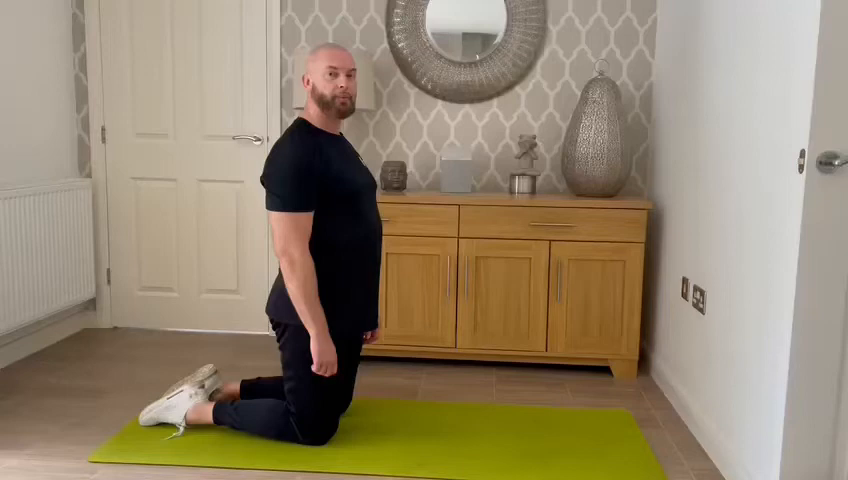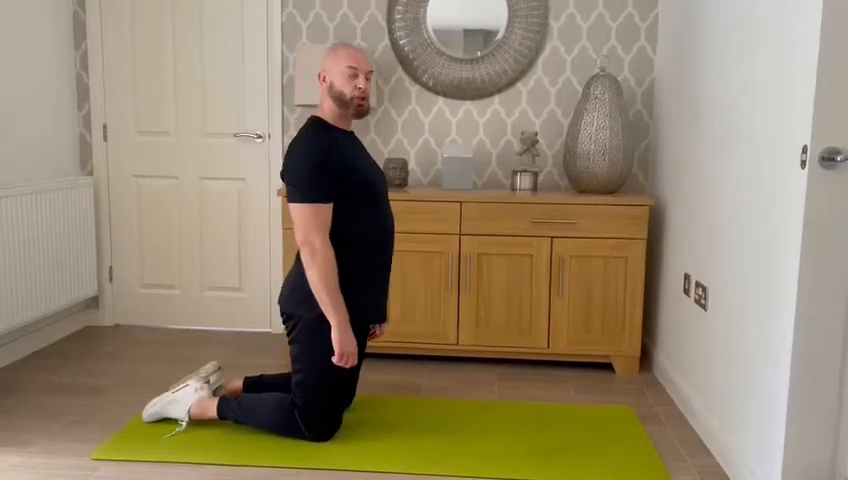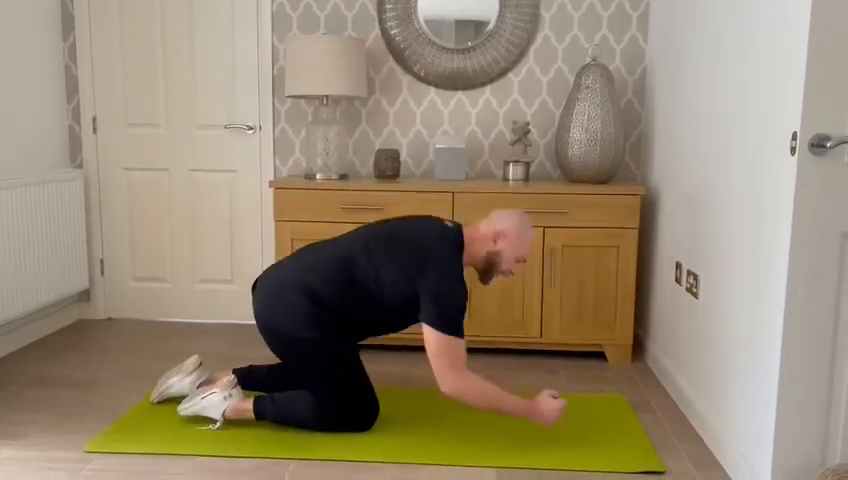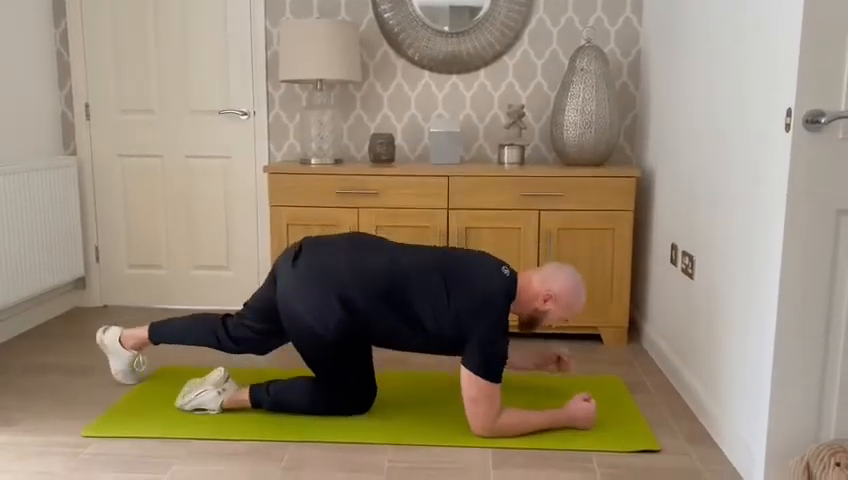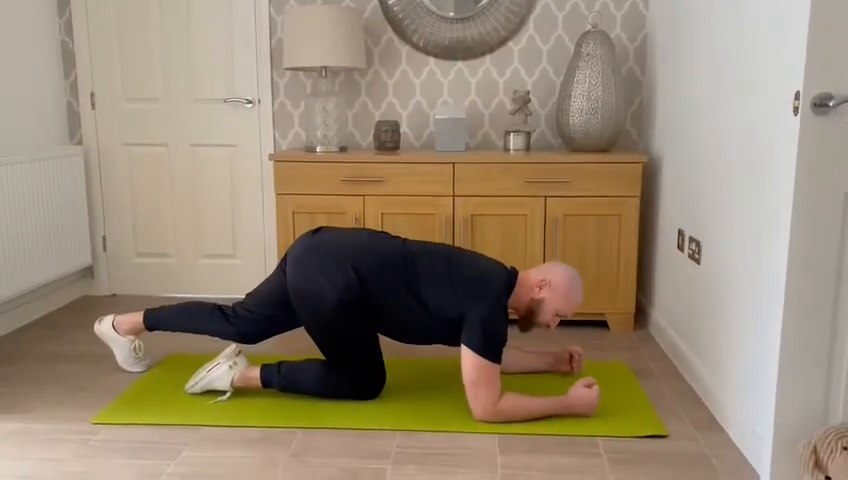
dt=1s
person 1, frame 1
left shoulder: (339, 145)
right shoulder: (295, 154)
right elbow: (292, 252)
left wrist: (364, 313)
right wrist: (319, 334)
left hip: (344, 310)
right hip: (312, 314)
left knee: (332, 403)
right knee: (313, 426)
left ankle: (221, 388)
right ankle: (194, 408)
person 1, frame 2
left shoulder: (347, 141)
right shoulder: (313, 148)
right elbow: (313, 243)
left wrist: (367, 309)
right wrist: (340, 324)
left hip: (350, 302)
right hip: (323, 308)
left knee: (334, 397)
right knee: (316, 421)
left ankle: (224, 385)
right ankle: (198, 404)
person 1, frame 3
left shoulder: (443, 235)
right shoulder: (444, 275)
left elbow: (445, 334)
right elbow: (452, 382)
left wrist: (472, 379)
right wrist: (532, 410)
left hip: (280, 290)
right hip: (293, 310)
left knee: (316, 376)
right knee: (355, 410)
left ankle: (208, 379)
right ankle: (231, 405)
person 1, frame 4
left shoulder: (493, 274)
right shoulder: (491, 315)
left elbow: (482, 359)
right elbow: (485, 423)
left wrist: (540, 361)
right wrist: (565, 416)
left hip: (308, 260)
right hip: (320, 300)
left knee: (242, 334)
right knee: (353, 396)
left ankle: (125, 338)
right ankle: (232, 395)
person 1, frame 5
left shoulder: (493, 281)
right shoulder: (489, 301)
left elbow: (488, 355)
right elbow: (485, 407)
left wrist: (552, 362)
right wrist: (567, 404)
left hip: (318, 256)
right hip: (330, 277)
left knee: (239, 323)
right knee: (363, 382)
left ankle: (123, 324)
right ankle: (243, 374)
